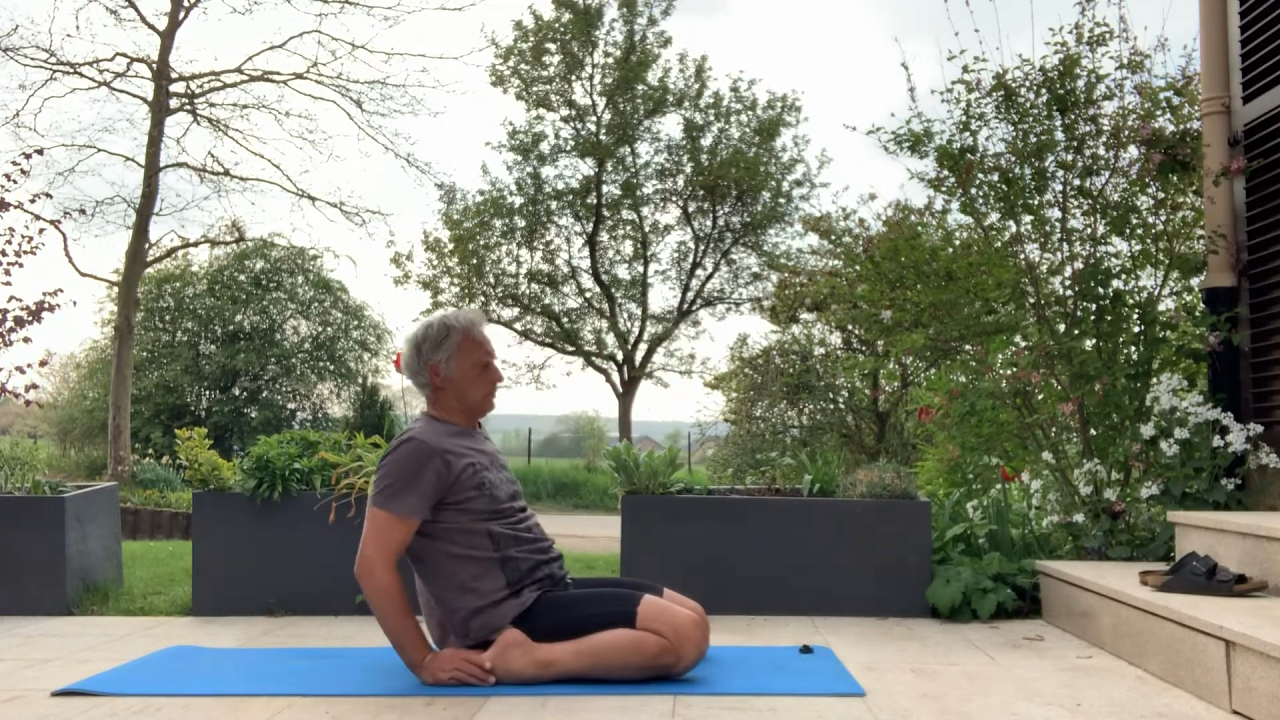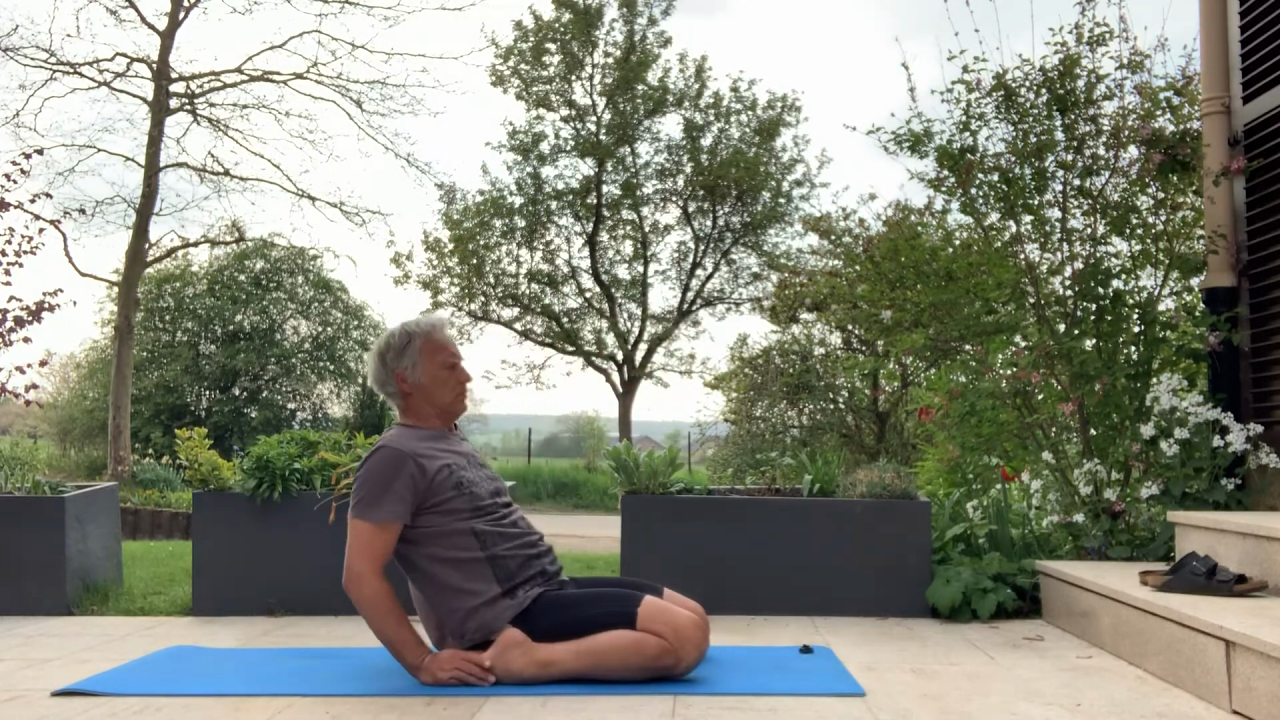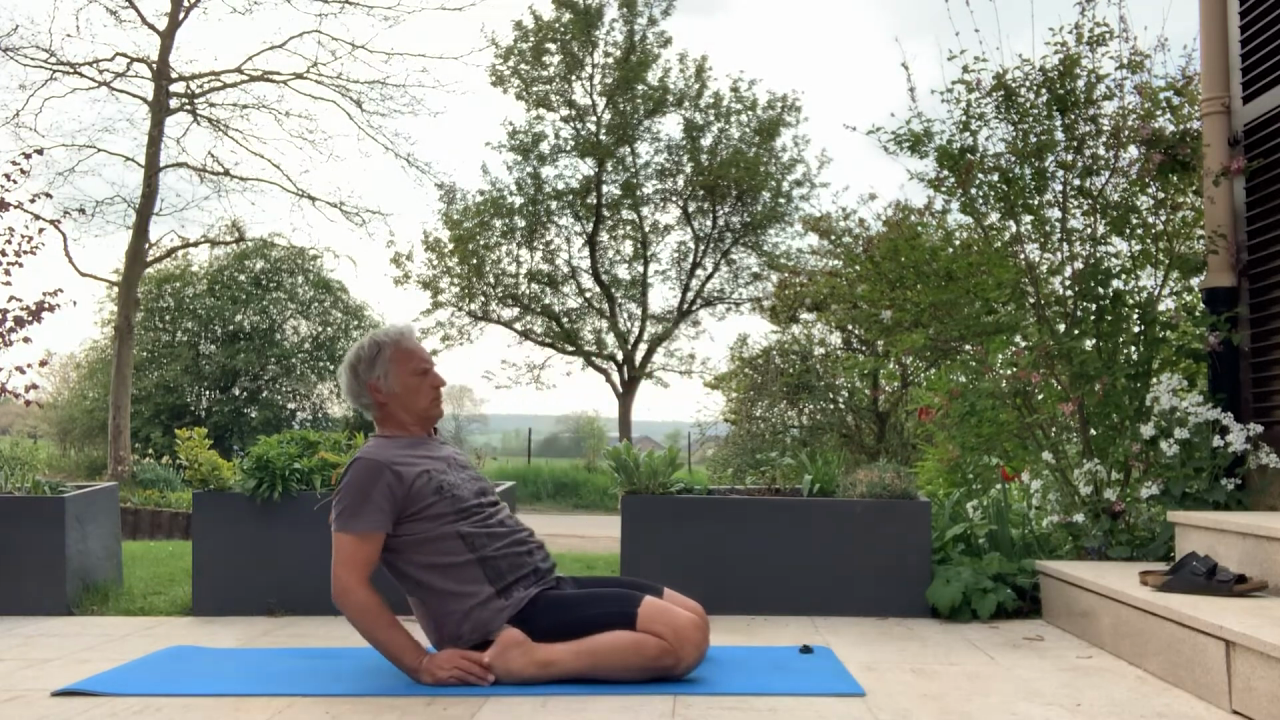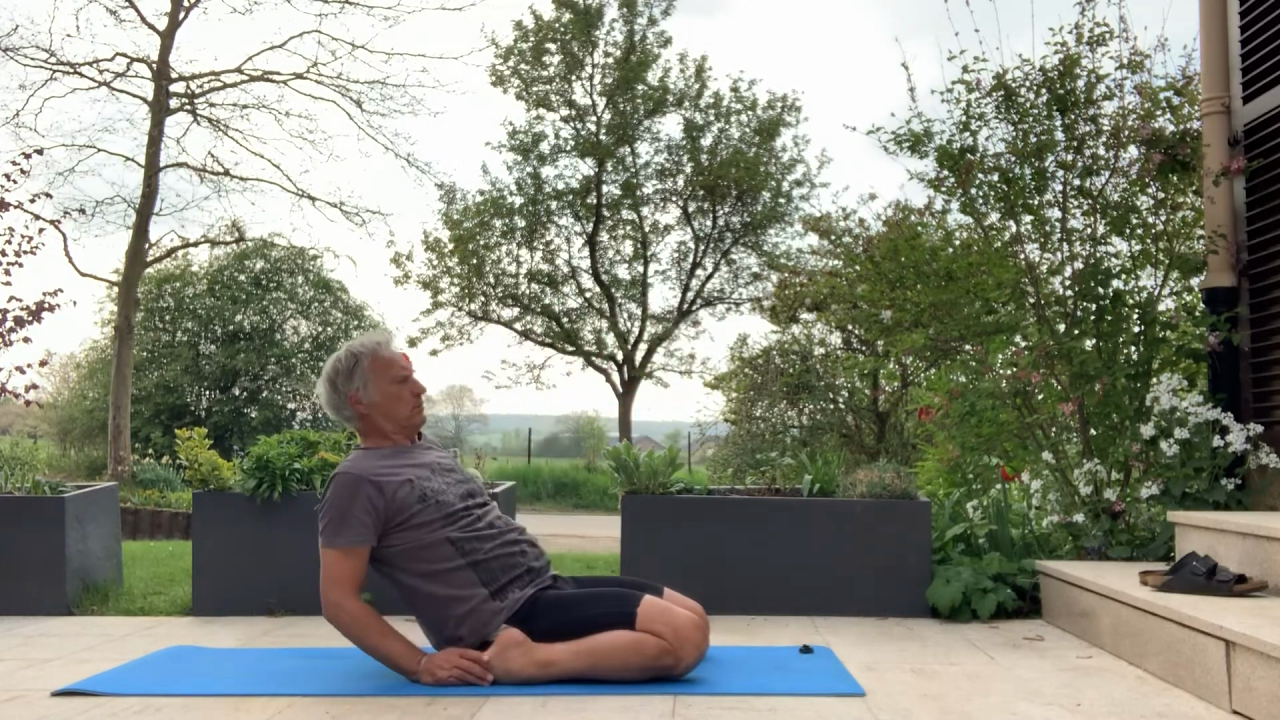
dt=0.2s
person 1, frame 1
left shoulder: (470, 436)
right shoulder: (422, 449)
right elbow: (373, 564)
right wrist: (424, 660)
left hip: (548, 591)
right hip: (513, 618)
left knee: (692, 616)
right knee: (685, 636)
left ankle: (527, 650)
right ankle: (523, 657)
person 1, frame 2
left shoulder: (449, 440)
right shoulder: (396, 458)
right elbow: (361, 576)
right wrist: (422, 662)
left hip: (547, 590)
right hip: (511, 618)
left knee: (693, 617)
right knee: (684, 637)
right ankle: (524, 658)
person 1, frame 3
left shoulder: (435, 447)
right shoulder: (375, 468)
right elbow: (348, 587)
right wrist: (421, 663)
left hip: (546, 590)
right hip: (509, 618)
left knee: (692, 617)
right knee: (685, 637)
right ankle: (525, 658)
person 1, frame 4
left shoulder: (425, 450)
right shoulder: (359, 482)
right elbow: (338, 600)
right wrist: (419, 664)
left hip: (544, 589)
right hip: (509, 620)
left knee: (692, 617)
right knee: (683, 637)
right ankle: (524, 658)
